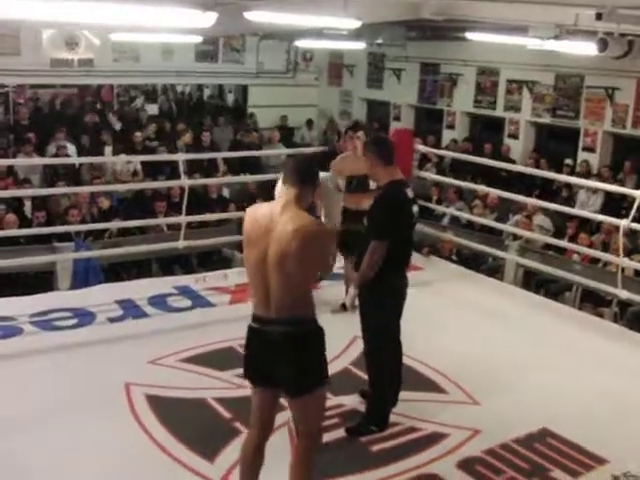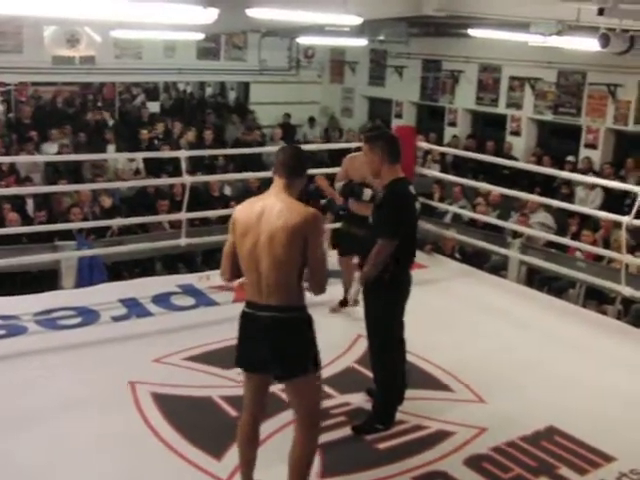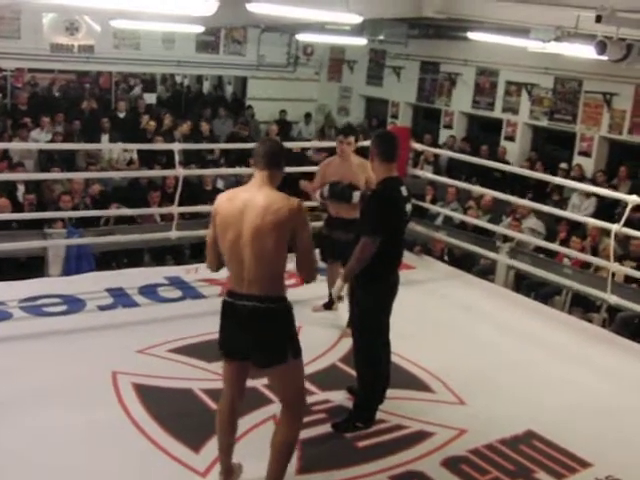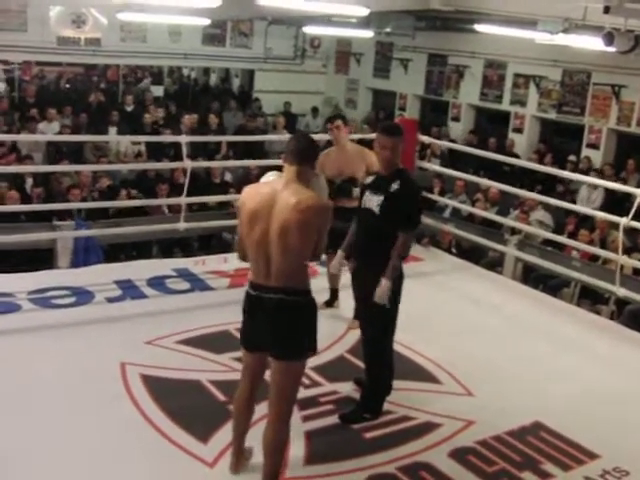
dt=1s
person 1, frame 1
left shoulder: (252, 215)
right shoulder: (317, 230)
left hip: (259, 334)
right hip: (299, 337)
left knee: (259, 427)
right knee: (307, 439)
person 1, frame 2
left shoulder: (241, 211)
right shoulder: (307, 217)
left elbow: (228, 274)
right elbow: (318, 286)
left hip: (252, 319)
right hip: (289, 323)
left knee: (252, 411)
right knee: (308, 423)
person 1, frame 3
left shoulder: (222, 202)
right shoulder: (290, 208)
left elbow: (213, 263)
right elbow: (308, 275)
right wrist: (304, 242)
left hip: (232, 308)
right hip: (270, 313)
left knee: (230, 397)
right knee: (294, 408)
person 1, frame 4
left shoulder: (248, 194)
right shoulder: (317, 205)
left elbow: (243, 254)
right elbow: (313, 255)
left hip: (255, 299)
right hip: (293, 306)
left knee: (249, 381)
right knee: (280, 407)
person 2, frame 1
left shoulder: (385, 199)
right shoulder: (405, 190)
left elbow: (377, 250)
left wrist: (356, 284)
left hip: (380, 284)
right hip: (396, 278)
left knee: (377, 347)
right knee: (390, 339)
left ankle: (377, 415)
right ankle: (388, 393)
person 2, frame 2
left shoulder: (392, 197)
right shoulder: (404, 188)
left elbow: (383, 249)
left wrist: (360, 281)
left hip: (384, 283)
right hip: (397, 277)
left knee: (382, 345)
right knee: (393, 338)
left ankle: (383, 414)
right ankle: (394, 391)
person 2, frame 3
left shoulder: (380, 197)
right shoulder: (401, 190)
left elbow: (367, 247)
left wrist: (342, 279)
left hip: (372, 281)
right hip: (387, 276)
left knee: (366, 344)
right knee: (378, 338)
left ankle: (364, 412)
right ankle: (376, 390)
person 2, frame 4
left shoulder: (406, 188)
right shoulder: (372, 179)
left elbow: (405, 240)
left wrist: (388, 280)
right wrist: (343, 252)
left hip: (382, 274)
right hip: (362, 267)
left knee: (377, 335)
right knee: (370, 331)
left ankle: (372, 402)
right ankle: (379, 381)
person 3, frame 1
right shoulder: (339, 161)
right elbow: (332, 188)
left wrist: (371, 184)
right wrist: (342, 185)
right hip: (349, 214)
right knee: (349, 259)
right ankle: (349, 298)
person 3, frame 2
right shoulder: (350, 160)
right elbow: (338, 184)
left wrist: (373, 196)
left hip: (372, 222)
right hip: (351, 217)
right knee: (345, 259)
right ankle: (347, 297)
person 3, frame 3
left shoulder: (365, 167)
right shoulder: (327, 165)
right elbow: (314, 192)
left wrist: (358, 197)
right wrist: (326, 193)
left hip: (354, 225)
right hip: (333, 221)
right knee: (332, 263)
right ankle: (331, 300)
person 3, frame 4
left shoulder: (364, 155)
right shoulder: (325, 157)
left wrist: (355, 190)
right wrist: (329, 189)
left hip: (356, 214)
right hip: (333, 212)
right knee: (332, 256)
right ankle: (333, 297)
